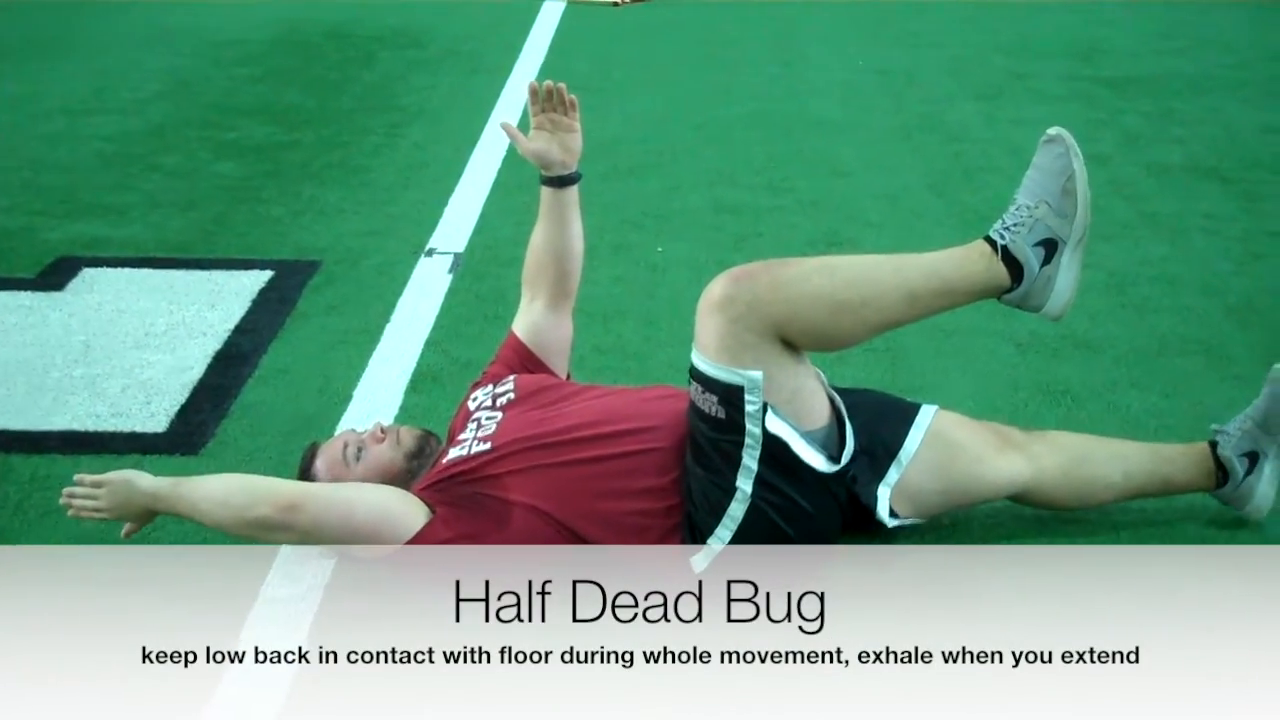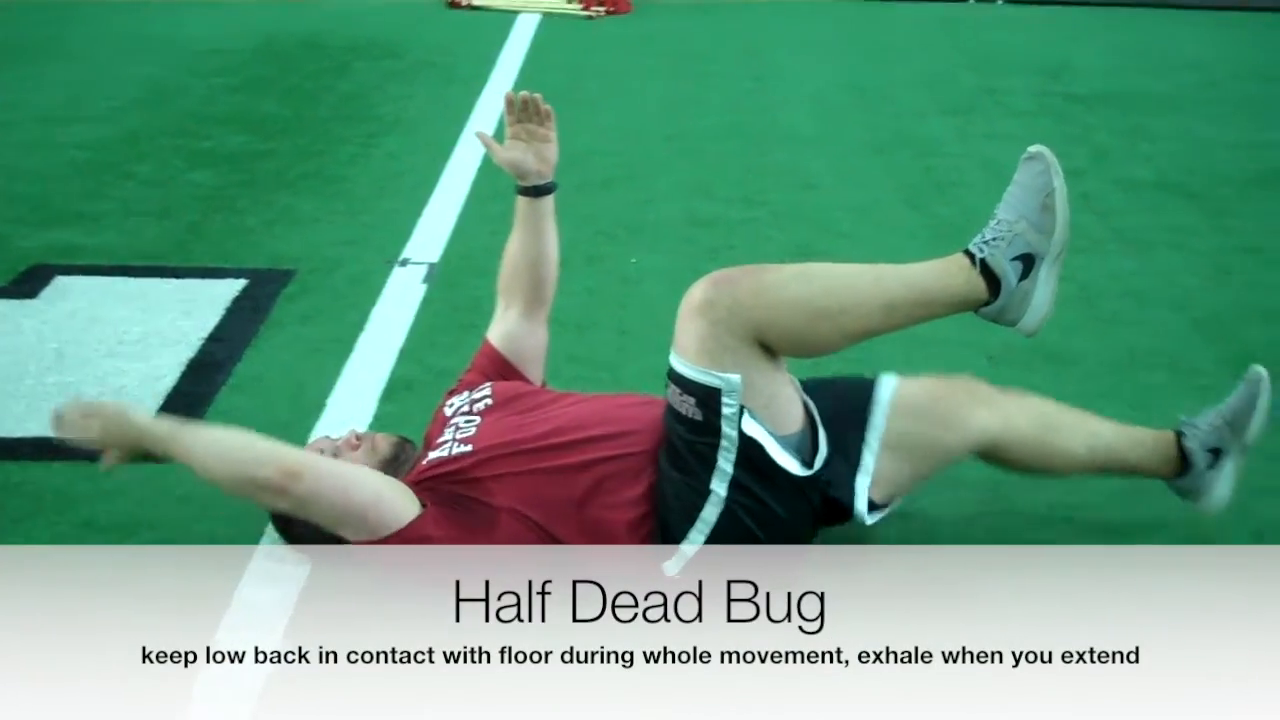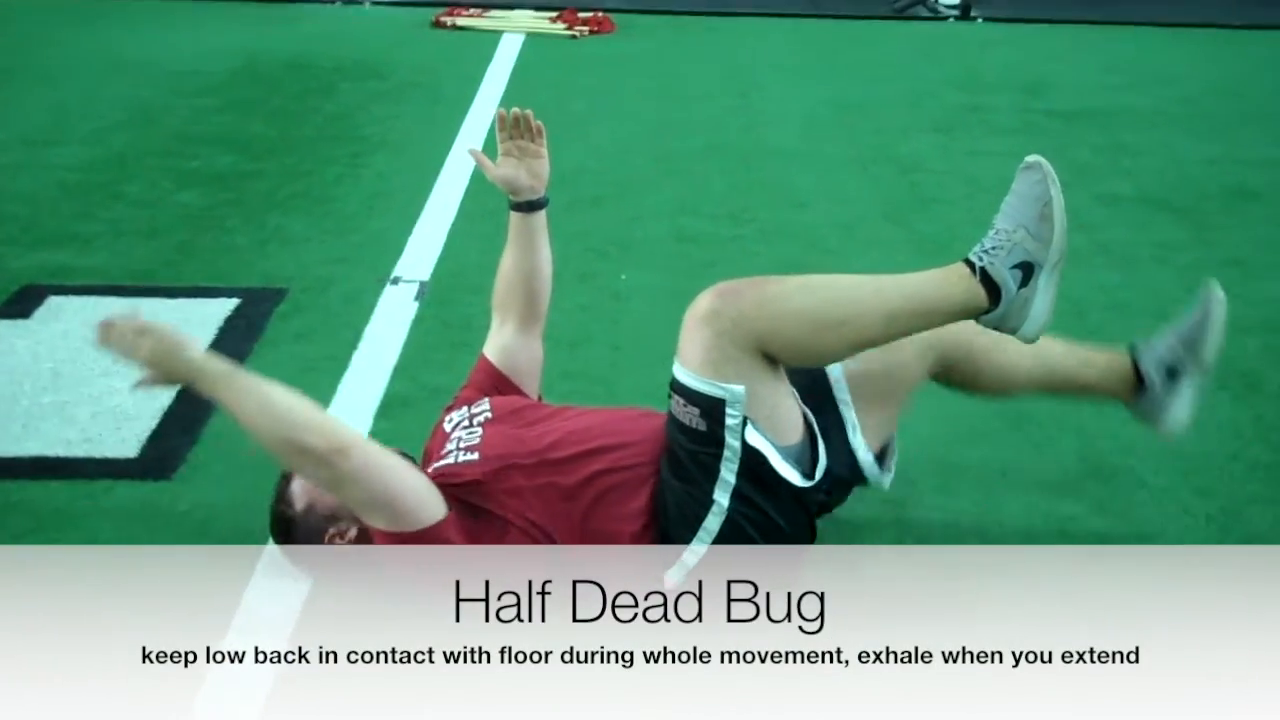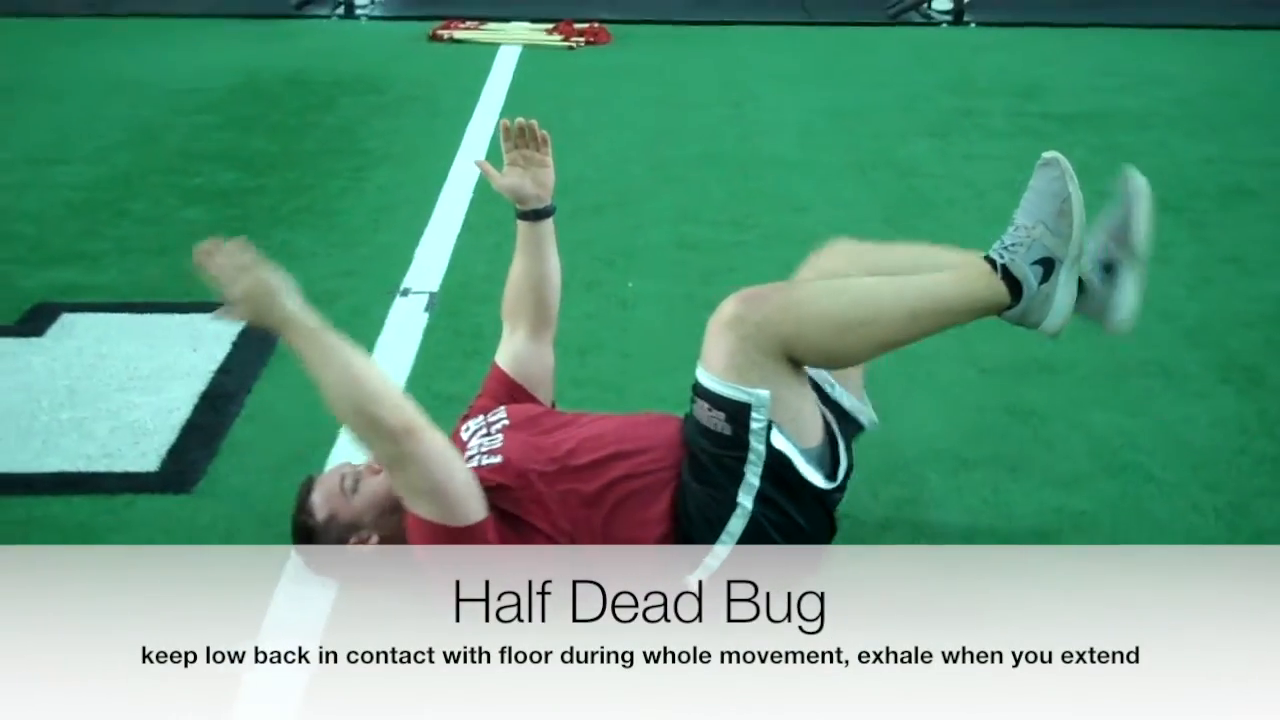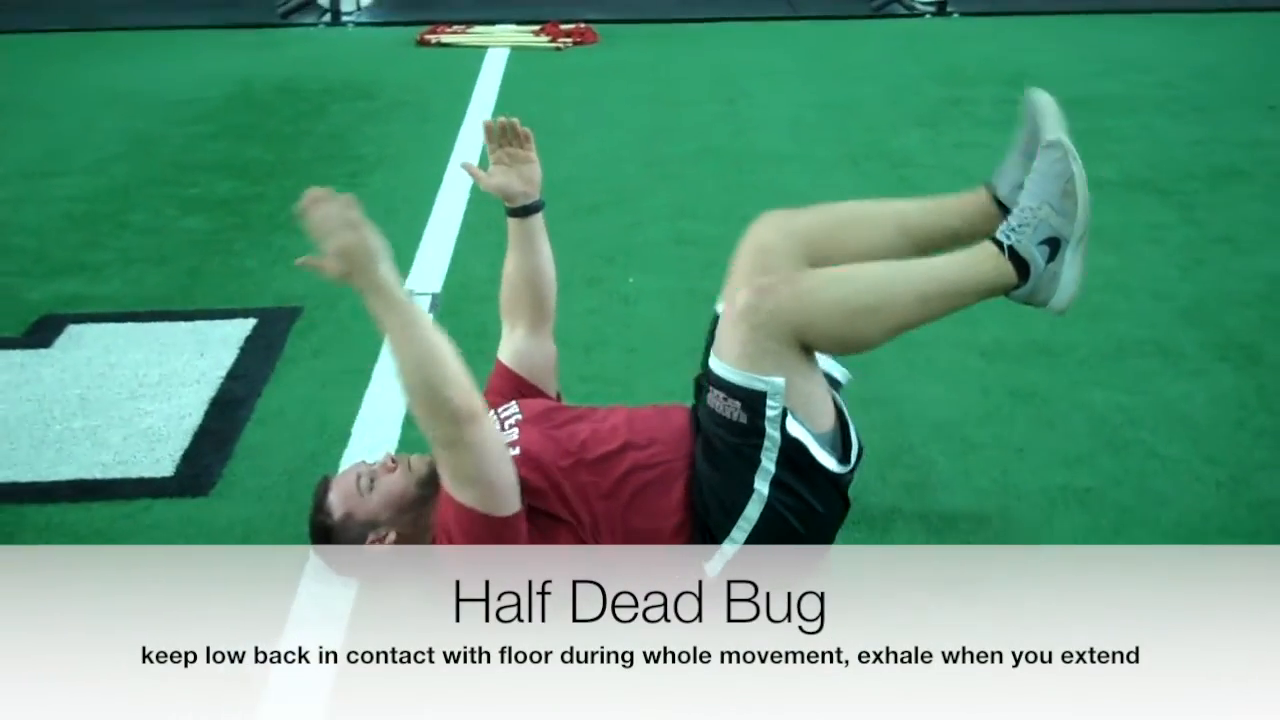
dt=0.2s
person 1, frame 1
left shoulder: (499, 399)
right shoulder: (441, 519)
left elbow: (549, 296)
right elbow: (286, 513)
left wrist: (559, 178)
right wrist: (155, 491)
left hip: (768, 450)
right hip: (736, 514)
left knee: (1006, 454)
right knee: (739, 297)
right ankle: (1010, 260)
person 1, frame 2
left shoulder: (476, 401)
right shoulder: (418, 520)
left elbow: (526, 303)
right elbow: (285, 478)
left wrist: (535, 186)
right wrist: (150, 431)
left hip: (735, 456)
right hip: (710, 519)
left knee: (962, 405)
right knee: (720, 299)
left ankle: (1180, 458)
right ankle: (989, 272)
person 1, frame 3
left shoulder: (466, 425)
right shoulder: (421, 534)
left elbow: (519, 321)
right elbow: (333, 447)
left wrist: (529, 202)
right wrist: (200, 369)
left hip: (720, 468)
right hip: (708, 531)
left knee: (922, 336)
right knee: (724, 310)
left ankle: (1134, 374)
right ankle: (989, 282)
person 1, frame 4
left shoulder: (490, 425)
right shoulder: (443, 537)
left elbow: (530, 328)
right elbow: (400, 430)
left wrist: (534, 212)
right wrist: (295, 318)
left hip: (716, 468)
right hip: (731, 530)
left knee: (848, 261)
right knee: (747, 317)
left ankle: (1082, 284)
right ankle: (1010, 281)
person 1, frame 5
right shoulder: (468, 536)
left elbow: (529, 325)
right elbow: (455, 421)
left wrist: (524, 208)
right wrist: (378, 281)
left hip: (714, 449)
right hip: (744, 515)
left knee: (778, 234)
right knee: (765, 307)
left ankle: (999, 209)
right ankle: (1018, 262)
